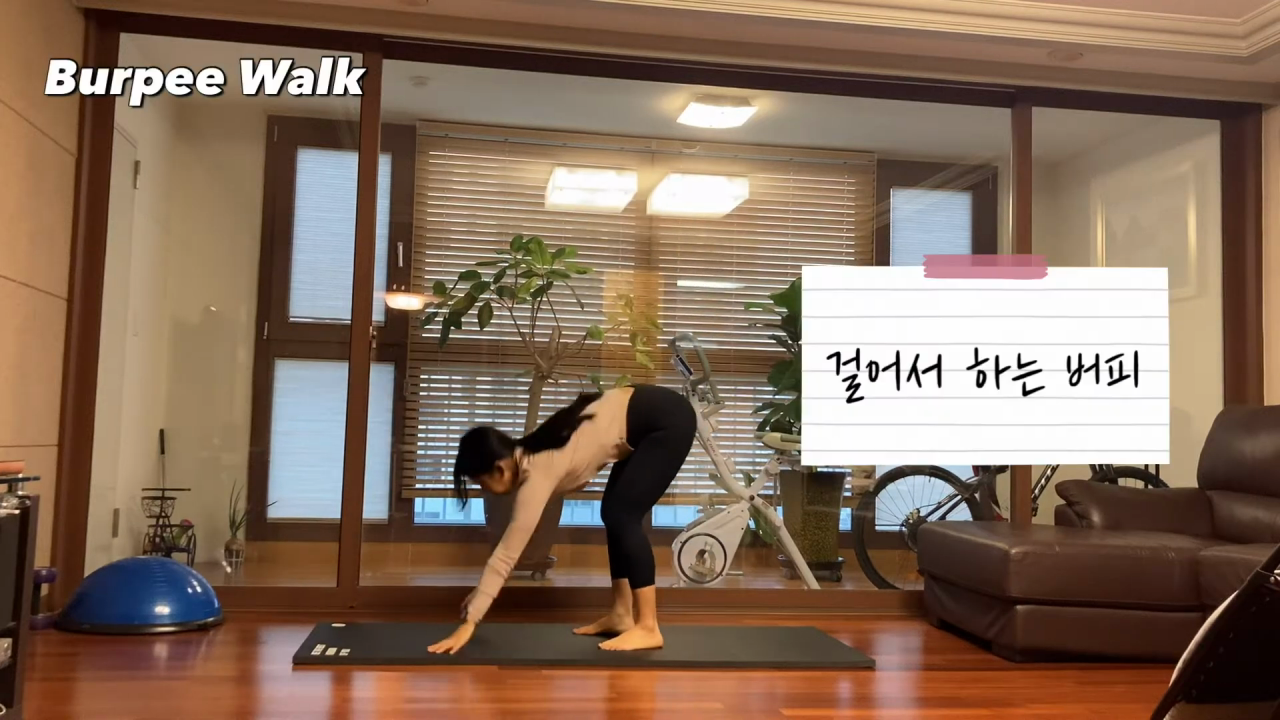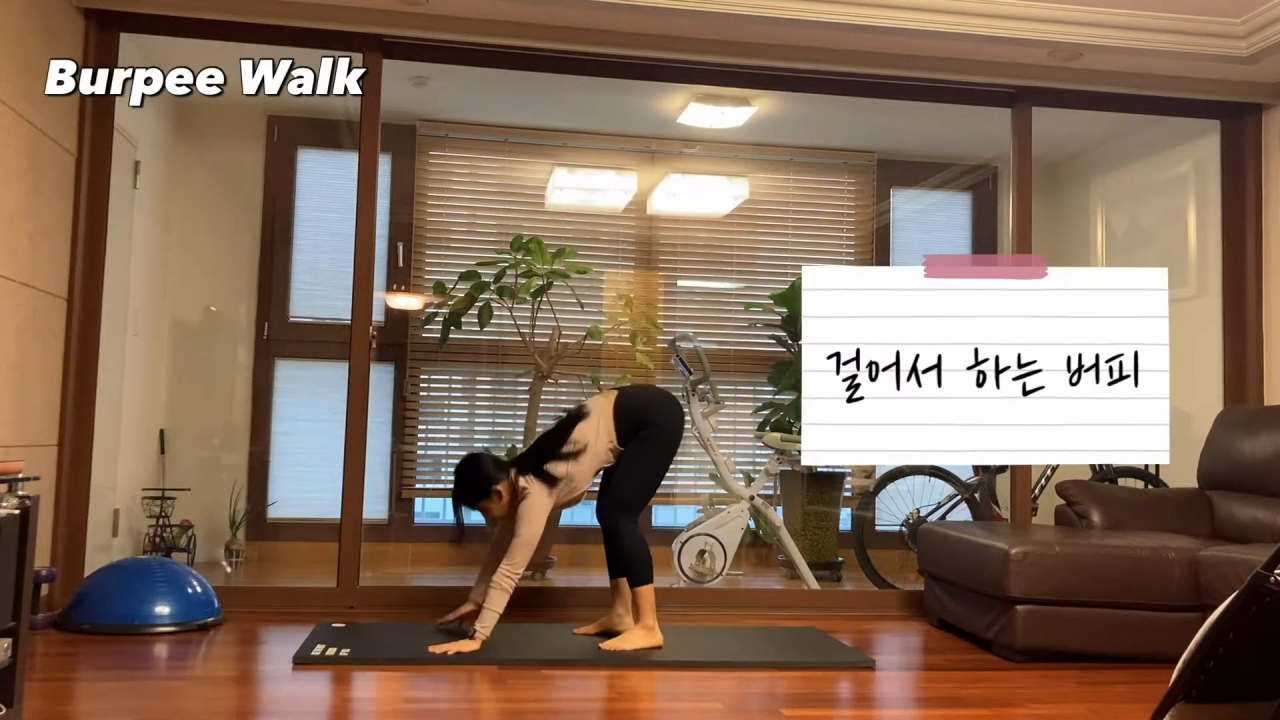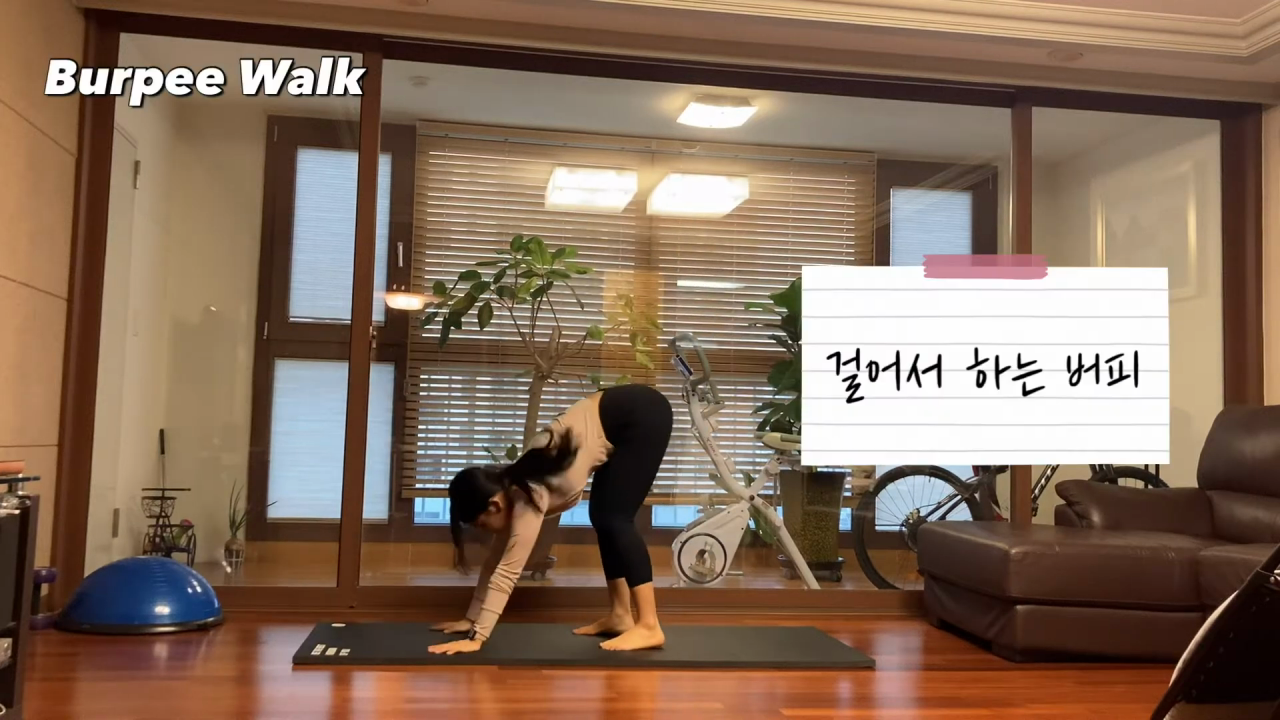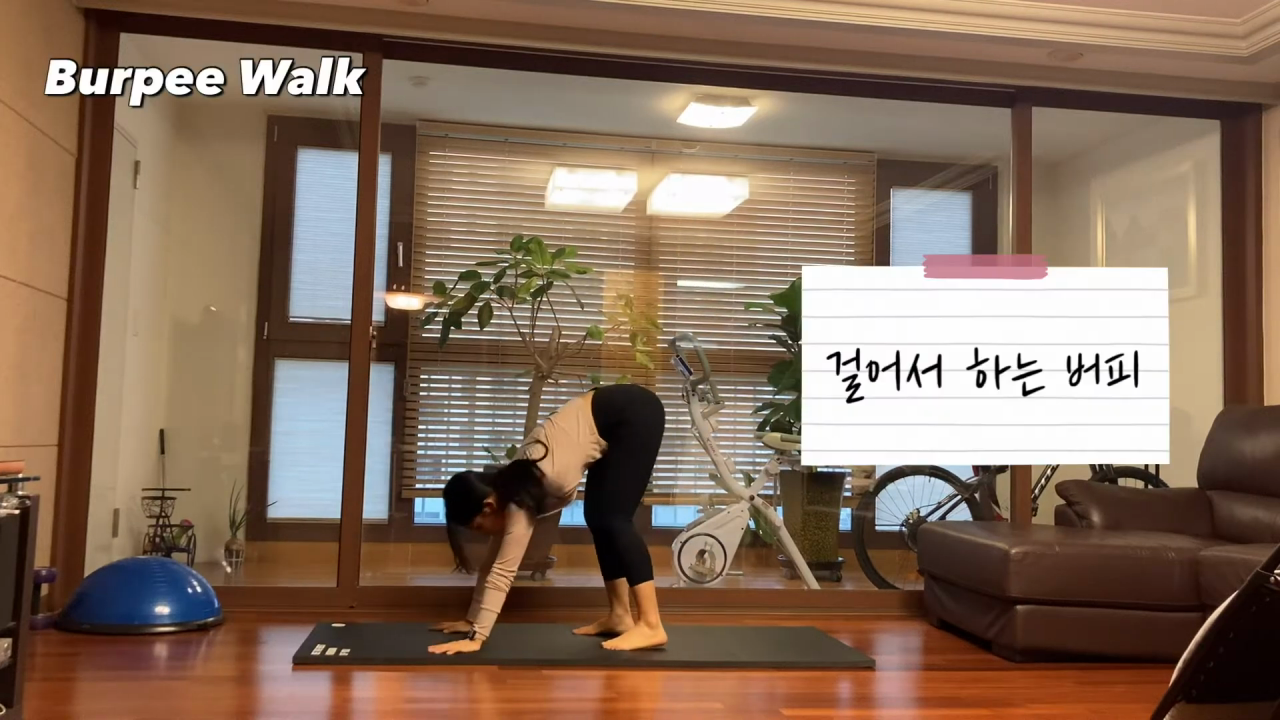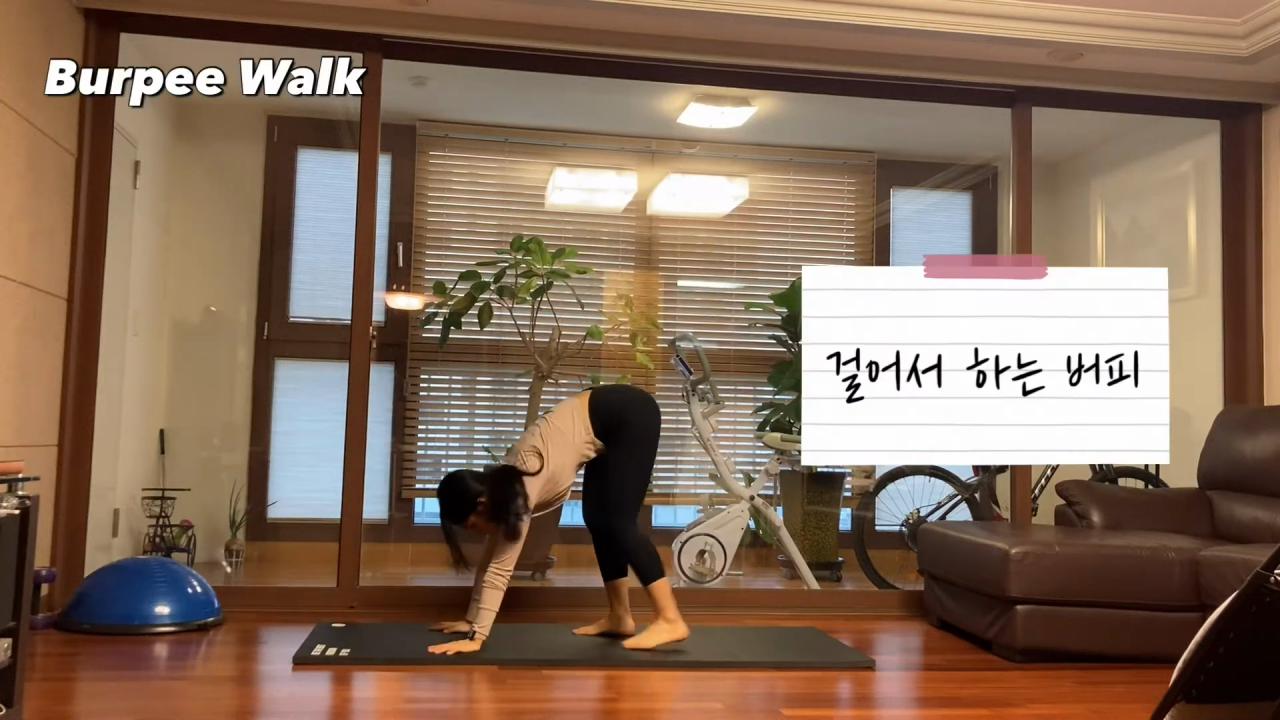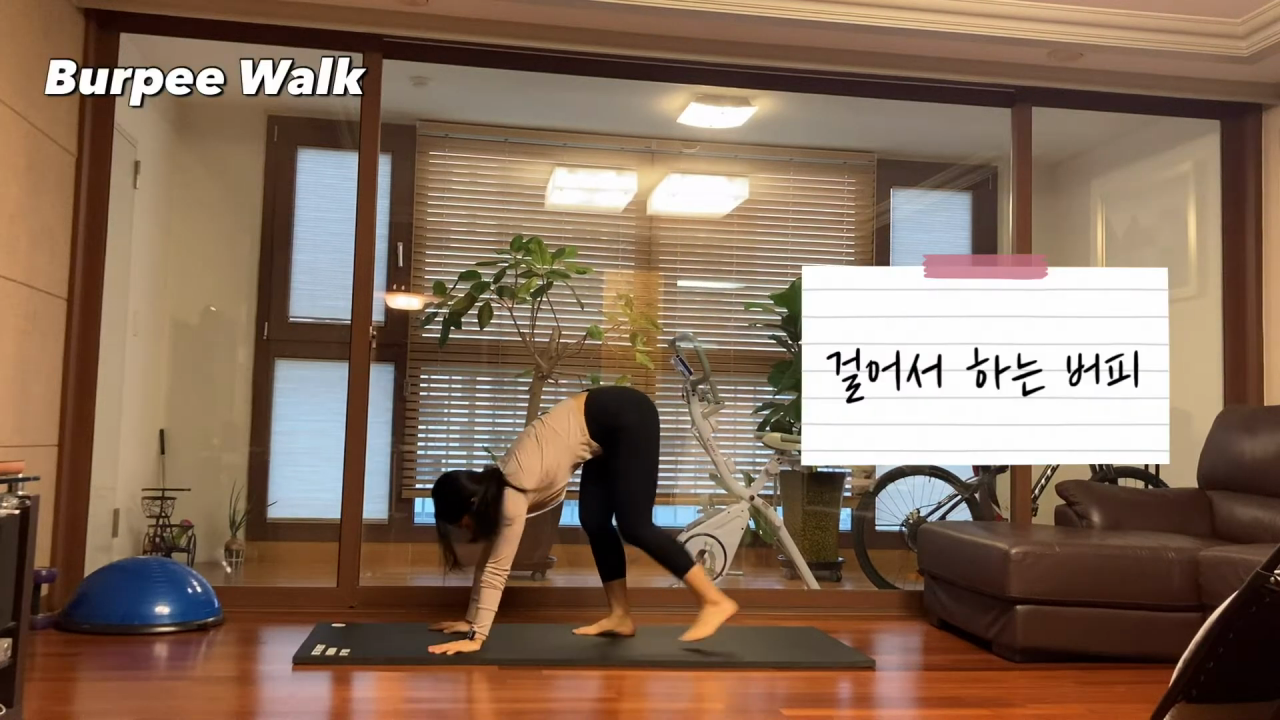
dt=0.1s
person 1, frame 1
left shoulder: (537, 478)
right shoulder: (524, 466)
left elbow: (506, 555)
left wrist: (468, 624)
right wrist: (482, 592)
left hip: (667, 419)
right hip: (645, 416)
left knee: (622, 516)
right knee: (615, 514)
left ankle: (648, 628)
right ankle: (622, 615)
person 1, frame 2
left shoulder: (534, 493)
right shoulder: (519, 480)
left elbow: (510, 570)
right elbow: (502, 548)
left wrist: (477, 636)
right wrist: (475, 601)
left hip: (655, 418)
right hip: (634, 416)
left knee: (616, 516)
right knee: (610, 514)
left ankle: (647, 627)
right ankle: (622, 615)
person 1, frame 3
left shoulder: (528, 498)
right shoulder: (507, 489)
left elbow: (507, 574)
right elbow: (496, 561)
left wrist: (477, 637)
right wrist: (473, 618)
left hip: (643, 414)
right hip: (620, 414)
left knee: (614, 519)
right knee: (603, 518)
left ankle: (649, 627)
right ankle: (621, 615)
person 1, frame 4
left shoulder: (521, 498)
right shoulder: (504, 489)
left elbow: (503, 572)
right elbow: (493, 562)
left wrist: (476, 637)
right wrist: (472, 620)
left hip: (634, 413)
right hip: (616, 414)
left knee: (612, 519)
right knee: (598, 518)
left ankle: (650, 625)
right ankle: (620, 615)
person 1, frame 5
left shoulder: (511, 497)
right shoulder: (502, 484)
left elbow: (499, 571)
right elbow: (491, 561)
left wrist: (475, 637)
right wrist: (471, 621)
left hip: (630, 414)
right hip: (606, 414)
left knee: (615, 522)
right knee: (598, 520)
left ankle: (670, 619)
right ankle: (621, 617)
person 1, frame 6
left shoulder: (508, 495)
right shoulder: (494, 488)
left elbow: (497, 570)
right elbow: (491, 562)
left wrist: (476, 636)
right wrist: (472, 620)
left hip: (625, 416)
right hip: (606, 419)
left knee: (633, 525)
right knee: (593, 520)
left ankle: (714, 602)
right ankle: (620, 616)
